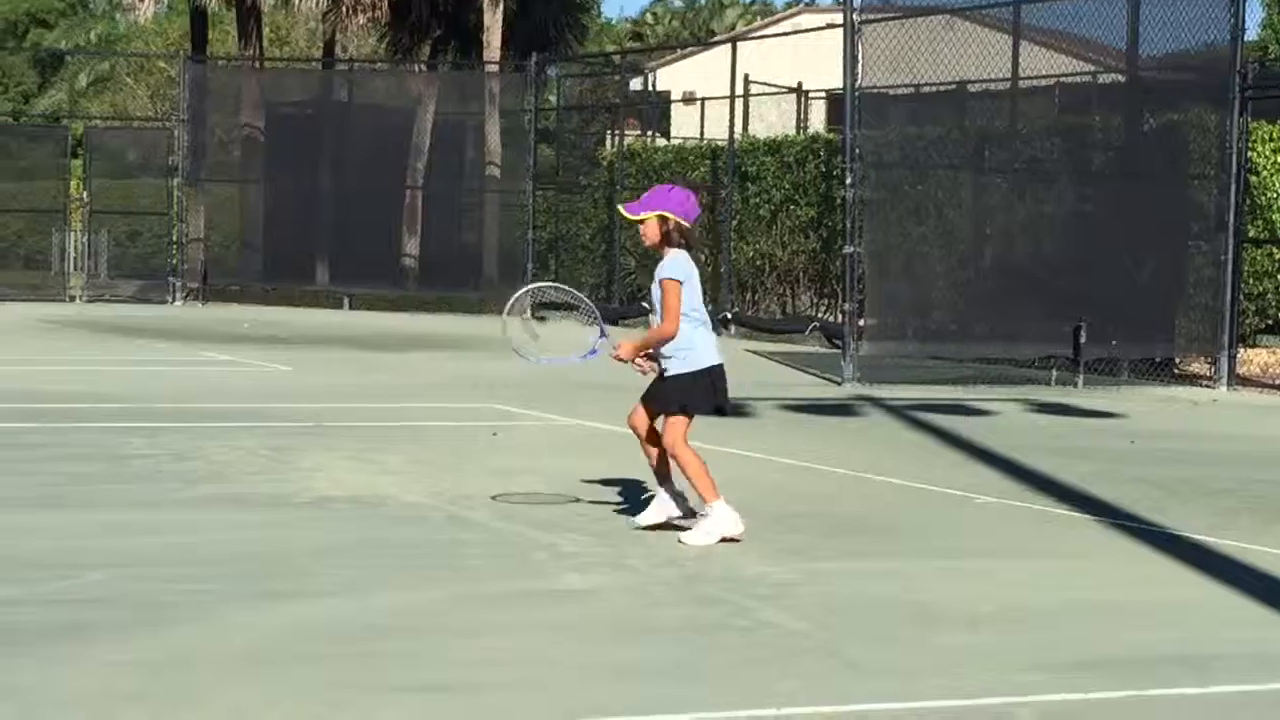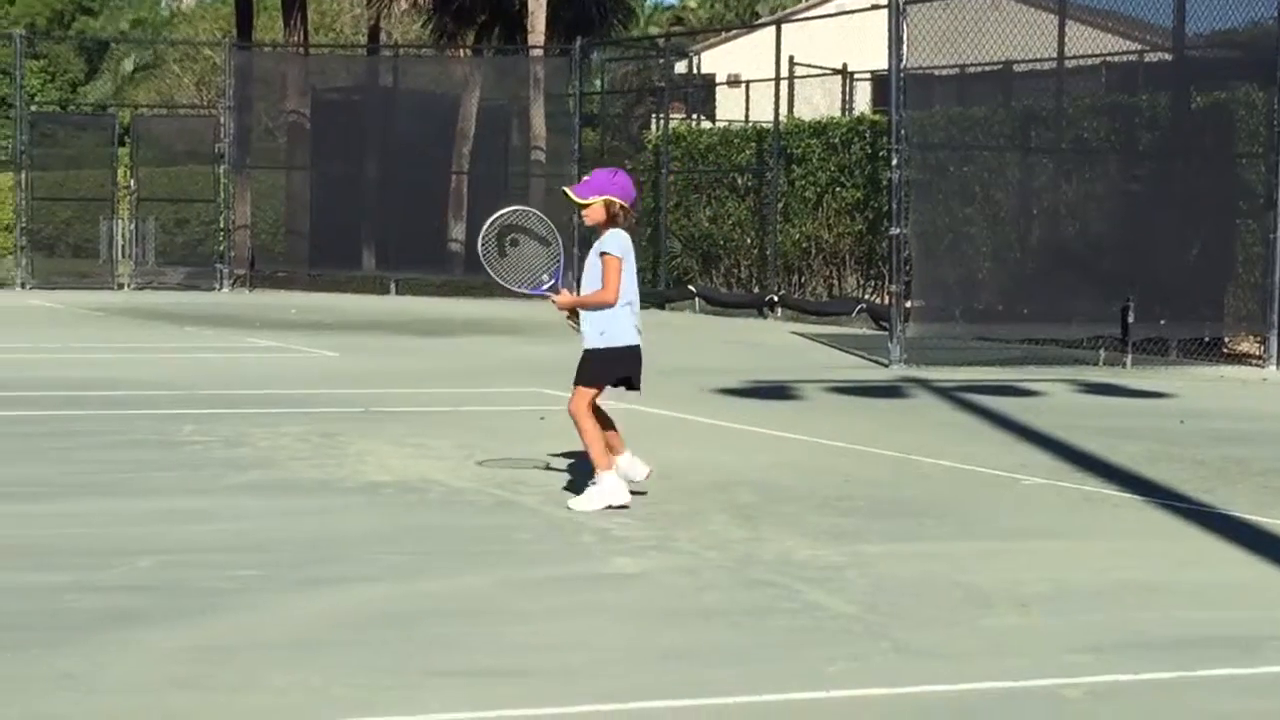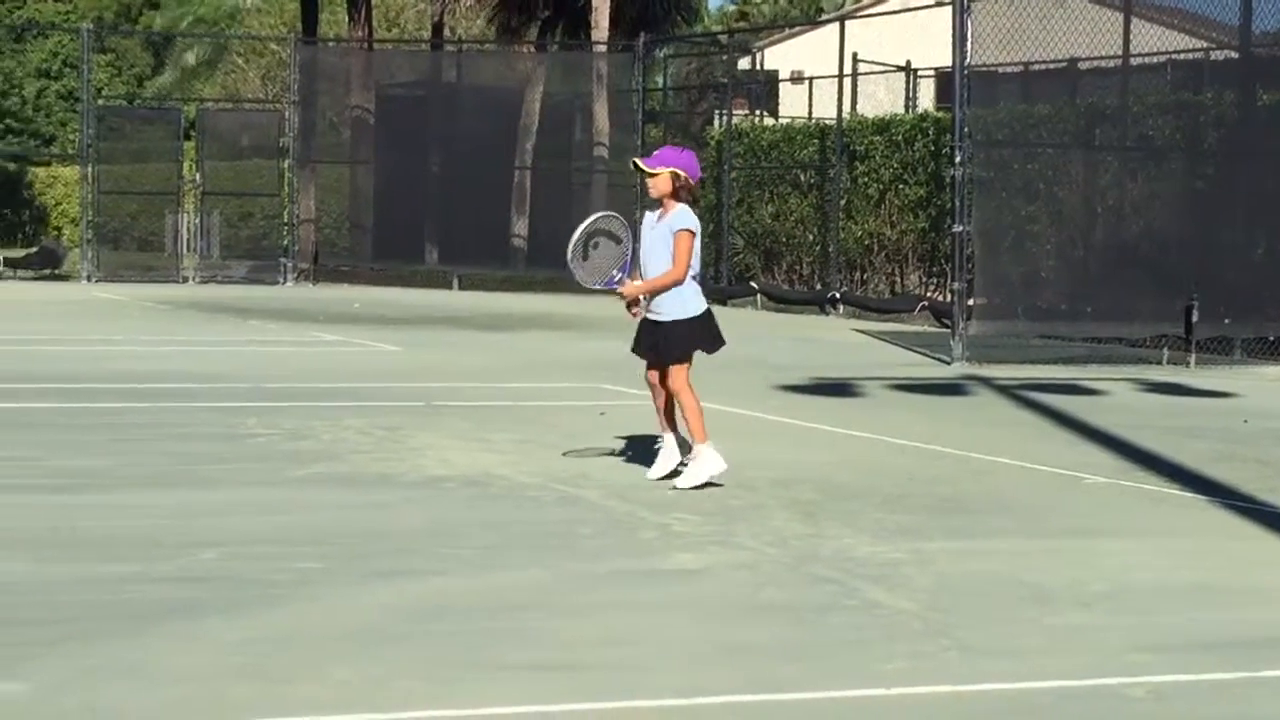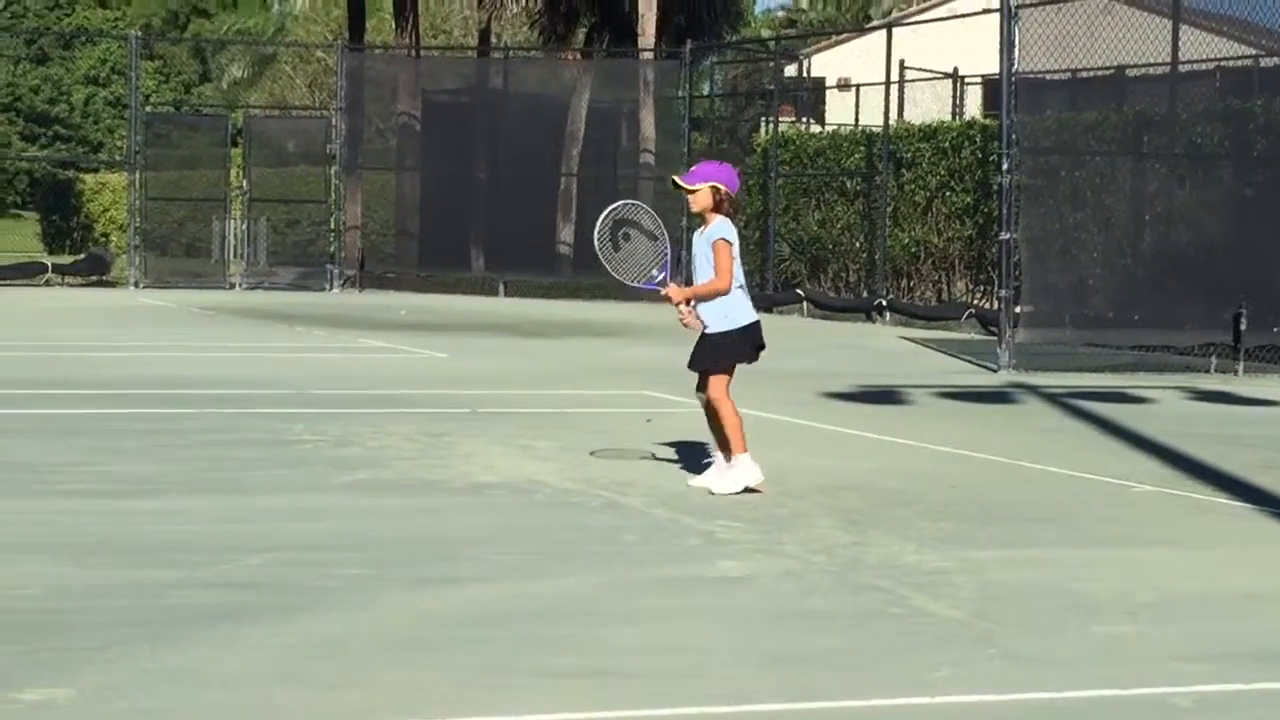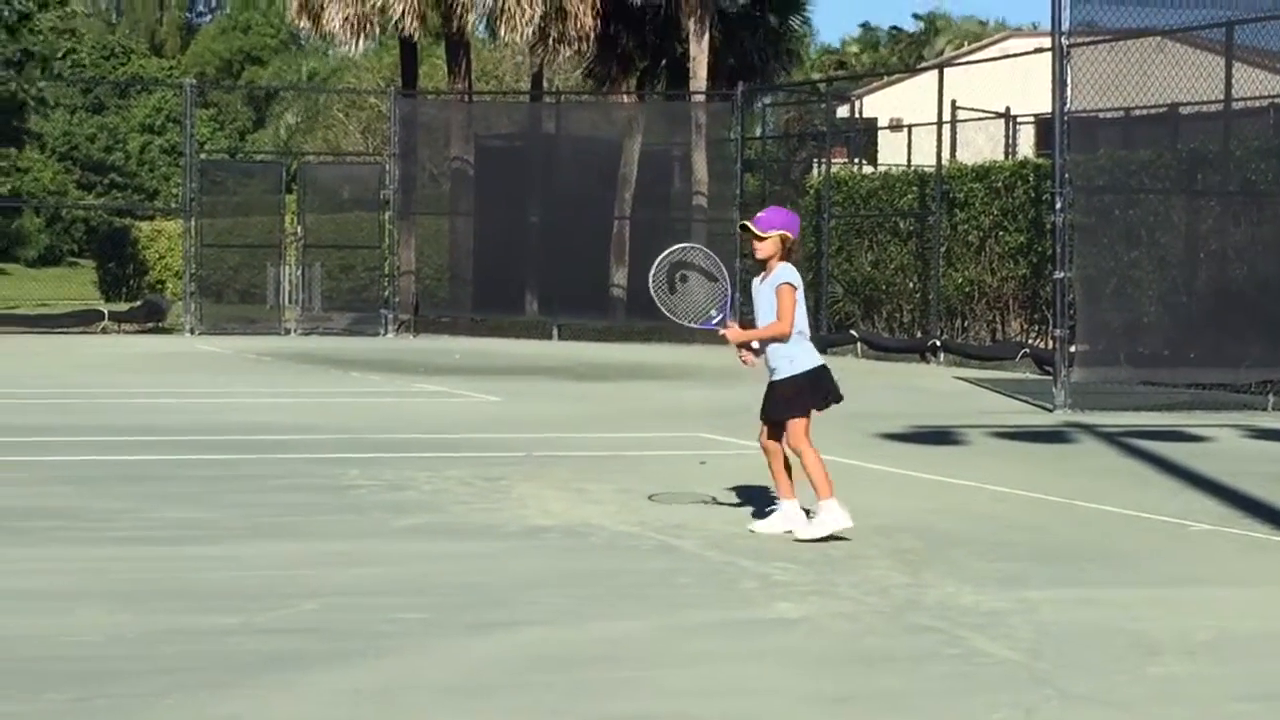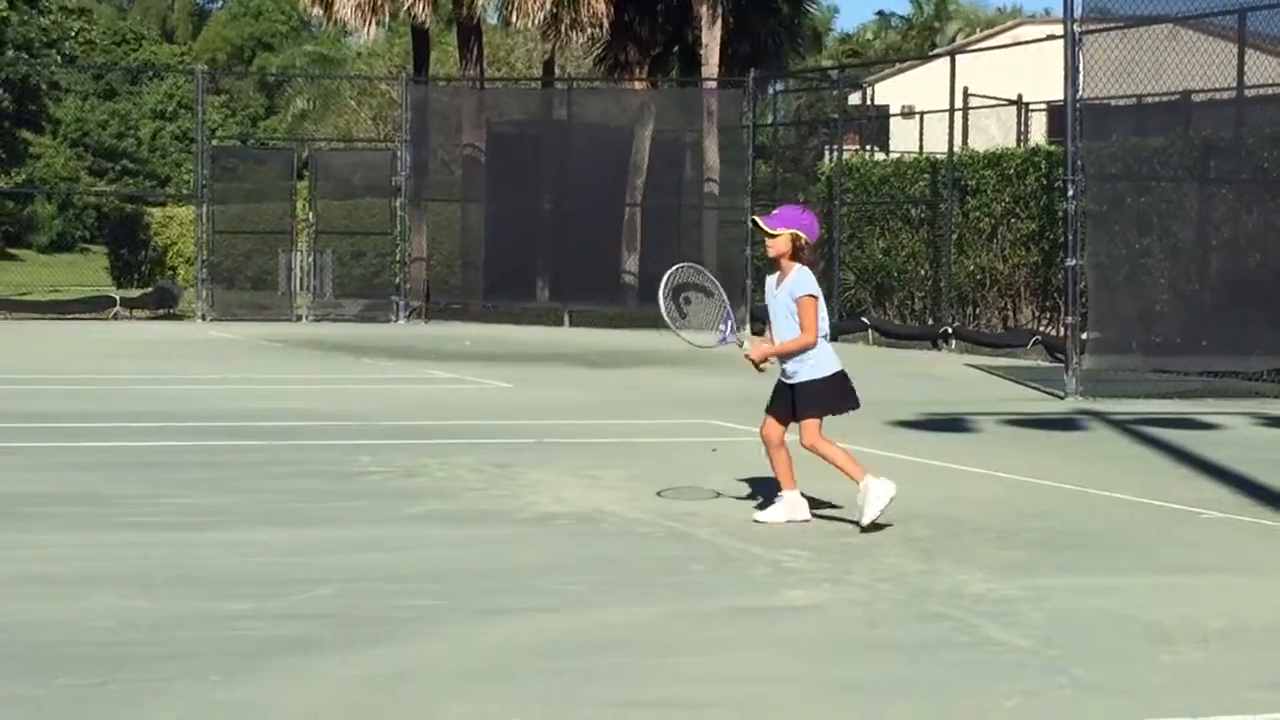
dt=0.7s
person 1, frame 1
left shoulder: (671, 267)
right shoulder: (675, 263)
left elbow: (670, 327)
left wrist: (636, 347)
right wrist: (650, 354)
left hip: (694, 367)
right hip: (682, 366)
left knee: (675, 442)
right knee: (639, 420)
left ankle: (720, 514)
right ankle: (668, 497)
person 1, frame 2
left shoulder: (613, 241)
right shoulder: (605, 241)
left elbow: (609, 296)
left wrist: (571, 303)
right wrist: (579, 311)
left hip: (614, 343)
right hip: (603, 342)
left knee: (579, 406)
right knee: (584, 406)
left ankle: (609, 484)
right ankle: (624, 462)
person 1, frame 3
left shoulder: (683, 219)
right shoulder: (651, 218)
left elbow: (678, 272)
left wrist: (639, 289)
right wrist: (636, 296)
left hip: (682, 315)
right hip: (656, 314)
left knee: (677, 383)
right knee: (654, 378)
left ankle: (705, 455)
right ankle: (672, 443)
person 1, frame 4
left shoulder: (720, 230)
right shoulder: (702, 233)
left elbow: (722, 282)
left wrist: (684, 293)
right wrist: (691, 309)
left hip: (732, 326)
right hip: (715, 328)
left knee: (717, 394)
right knee: (704, 393)
left ankle: (743, 464)
right ankle: (725, 462)
person 1, frame 5
left shoulder: (785, 275)
right shoulder: (759, 282)
left elbow: (785, 328)
left wrist: (744, 336)
right wrist: (753, 350)
left hip: (799, 370)
right hip: (781, 373)
left knee: (796, 439)
right knee: (769, 438)
left ankle: (830, 510)
right ankle: (788, 509)
person 1, frame 6
left shoulder: (803, 282)
right shoulder: (772, 281)
left elbow: (809, 337)
left wrist: (769, 351)
right wrist: (762, 352)
left hip: (816, 373)
right hip: (791, 375)
left knee: (811, 438)
right knee: (770, 433)
left ankle: (871, 485)
right ankle: (791, 500)
